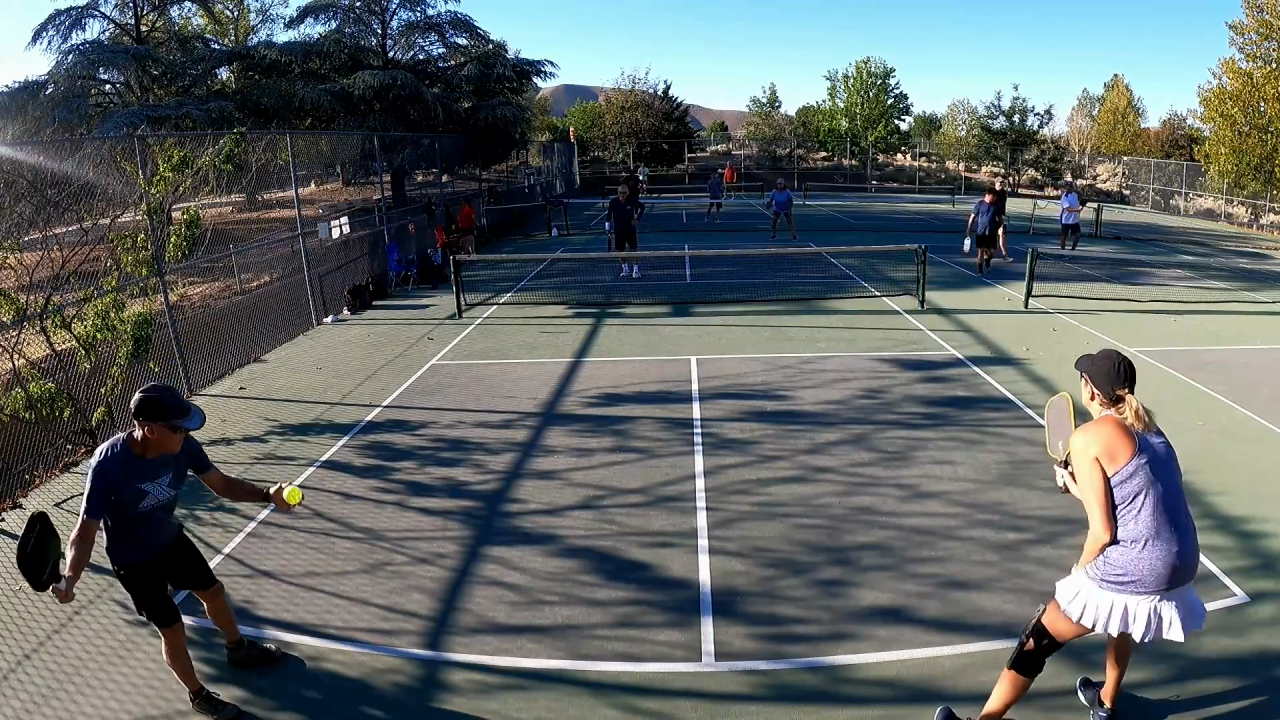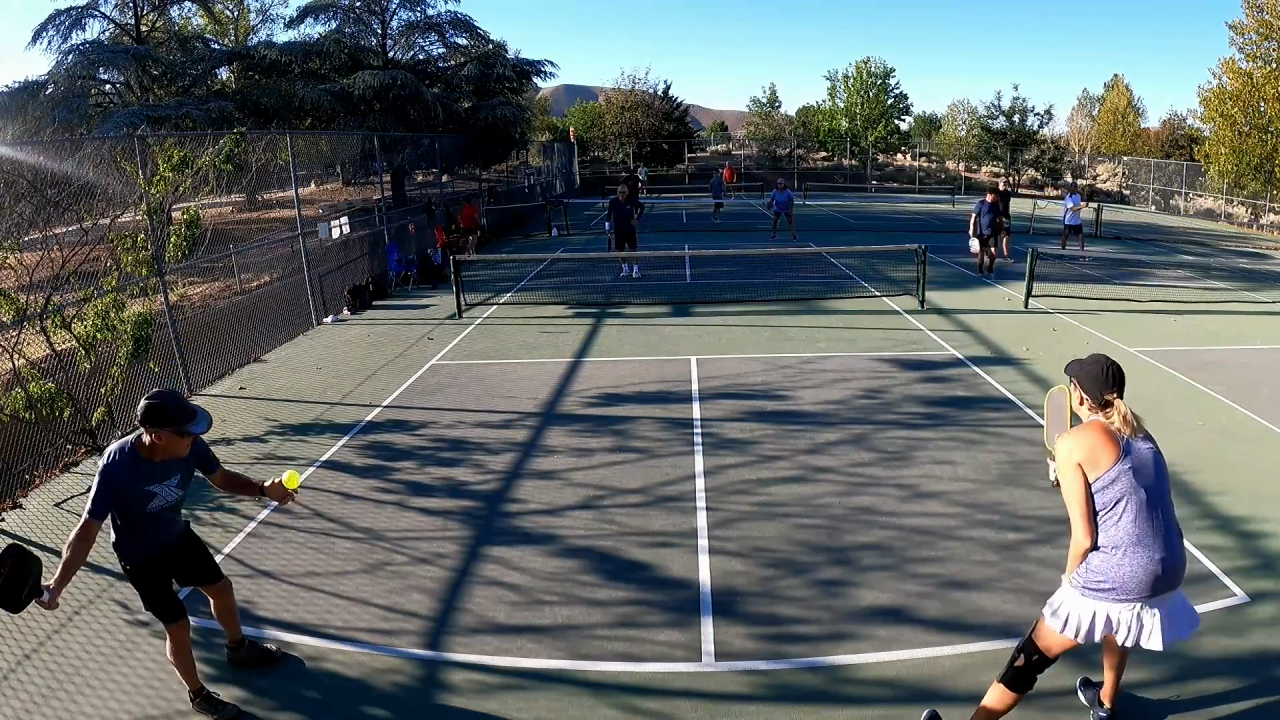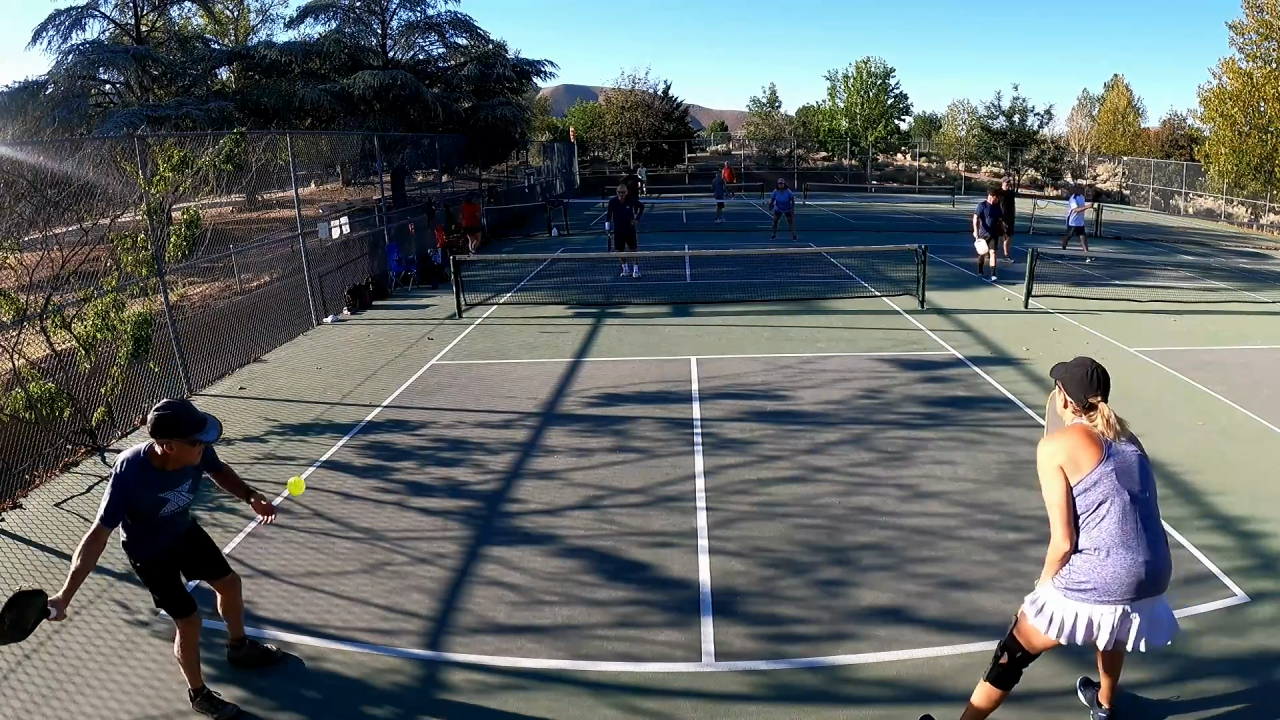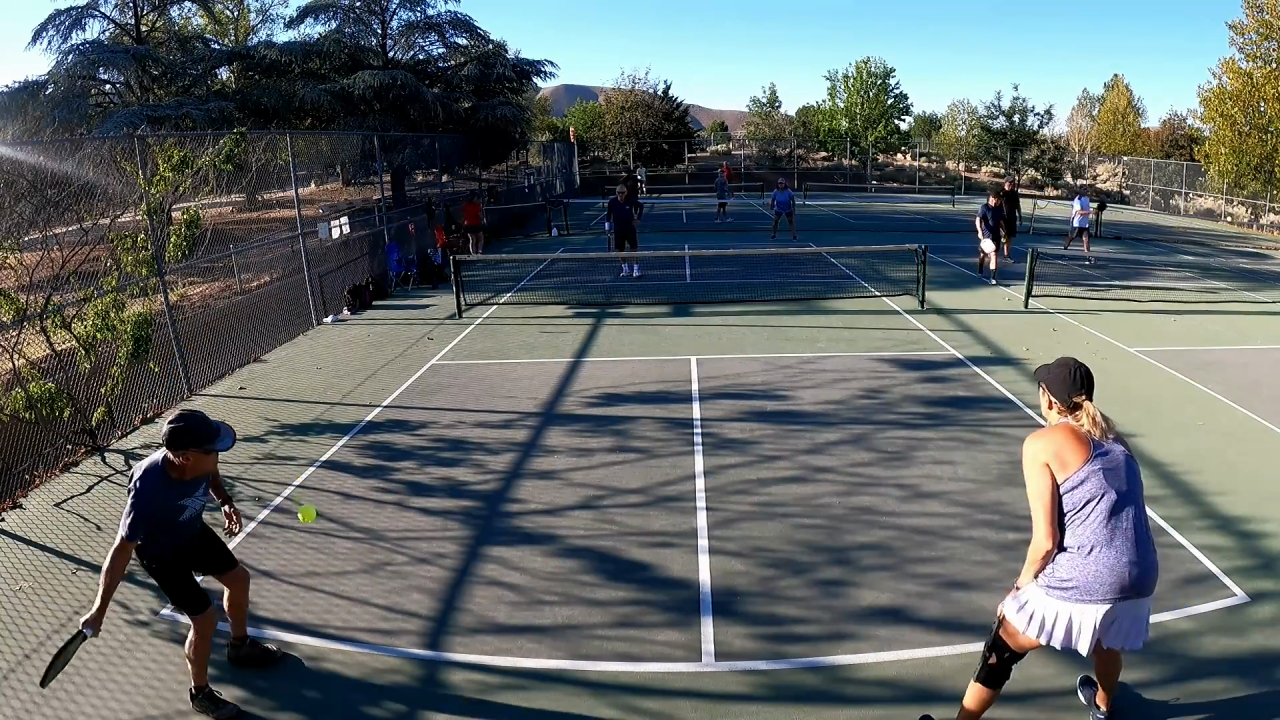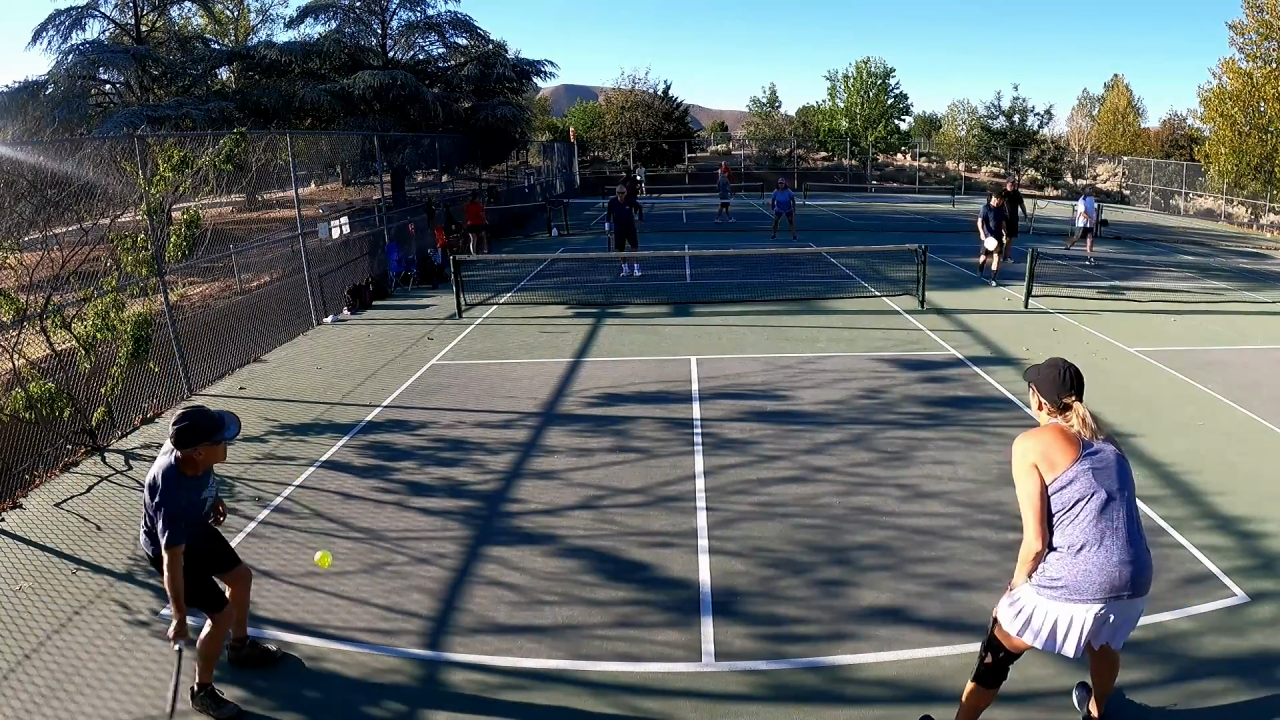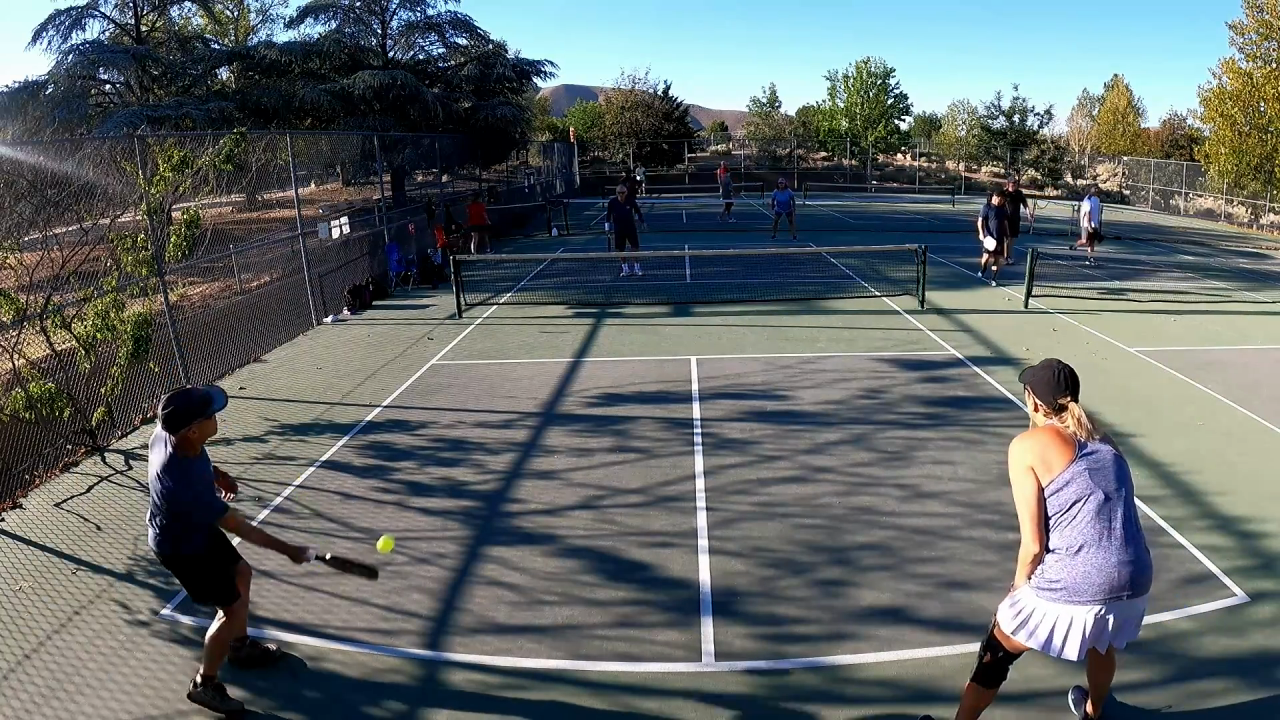
dt=0.1s
person 1, frame 1
left shoulder: (1089, 437)
right shoulder: (1151, 430)
left elbow: (1103, 532)
left wrist: (1080, 571)
right wrist: (1077, 486)
left hip: (1127, 575)
right hip: (1180, 568)
left knee: (1035, 642)
right knee: (1120, 620)
person 1, frame 2
left shoulder: (1074, 442)
right shoulder: (1141, 437)
left elbow: (1084, 539)
left wrist: (1071, 585)
left hip: (1110, 583)
right hip: (1166, 577)
left knee: (1029, 658)
right knee: (1119, 627)
person 1, frame 3
left shoulder: (1055, 446)
right shoulder: (1127, 440)
left elbow: (1063, 542)
left wrist: (1043, 586)
left hip: (1094, 585)
right hip: (1152, 579)
left knee: (1013, 653)
right knee: (1108, 626)
person 1, frame 4
left shoulder: (1041, 443)
right shoulder: (1114, 440)
left elbow: (1046, 542)
left wrist: (1021, 586)
left hip: (1079, 588)
right hip: (1138, 584)
left knee: (1000, 653)
right knee: (1107, 637)
person 1, frame 5
left shoulder: (1030, 444)
right shoulder: (1104, 440)
left elbow: (1036, 542)
left wrist: (1016, 587)
left hip: (1072, 587)
right hip: (1133, 583)
left knee: (997, 651)
right knee: (1101, 639)
person 1, frame 6
left shoulder: (1027, 445)
right shoulder: (1101, 441)
left elbow: (1034, 544)
left wrist: (1018, 590)
left hip: (1073, 588)
right hip: (1133, 583)
left knee: (996, 652)
right knee: (1100, 637)
person 2, frame 1
left shoulder: (181, 445)
right shoulder: (108, 465)
left elbow: (222, 483)
right elbow: (85, 529)
left wrist: (267, 496)
right wrist: (70, 578)
left hip: (170, 537)
right hip: (132, 559)
left knee: (214, 592)
right knee: (174, 630)
left ankle: (239, 649)
person 2, frame 2
left shoulder: (189, 446)
right shoulder: (116, 468)
left elbow: (223, 478)
right elbow: (87, 529)
left wrist: (262, 490)
right wrist: (58, 584)
left hip: (177, 535)
right hip: (141, 554)
left knee: (221, 589)
right knee: (178, 626)
left ankle: (239, 647)
person 2, frame 3
left shoulder: (195, 450)
right shoulder: (129, 476)
left elbow: (221, 472)
right elbow: (98, 536)
left wrist: (251, 497)
right wrist: (67, 593)
left hip: (185, 530)
right hip: (149, 551)
left knee: (229, 582)
right knee: (189, 621)
left ankle: (239, 647)
right ankle: (199, 694)
person 2, frame 4
left shoulder: (201, 462)
right shoulder: (149, 490)
right elbow: (122, 552)
left wrist: (226, 501)
right wrist: (99, 609)
left hip: (190, 529)
right hip: (161, 552)
left knee: (238, 578)
right knee: (204, 617)
left ankle: (242, 647)
right ankle: (200, 693)
person 2, frame 5
left shoulder: (191, 452)
right shoulder: (170, 493)
right elbow: (173, 561)
left wrist: (213, 498)
right wrist: (179, 618)
left hip: (197, 531)
right hip: (170, 550)
left knee: (241, 577)
right knee: (222, 614)
left ankle: (240, 648)
right ankle: (202, 692)
person 2, frame 6
left shoulder: (164, 433)
right shoulder: (188, 484)
right elbow: (235, 525)
left wrist: (213, 472)
right wrist: (286, 549)
left hip: (190, 530)
right hip: (178, 548)
left knee: (240, 574)
right knee: (233, 608)
left ankle: (239, 646)
right ankle: (204, 685)
